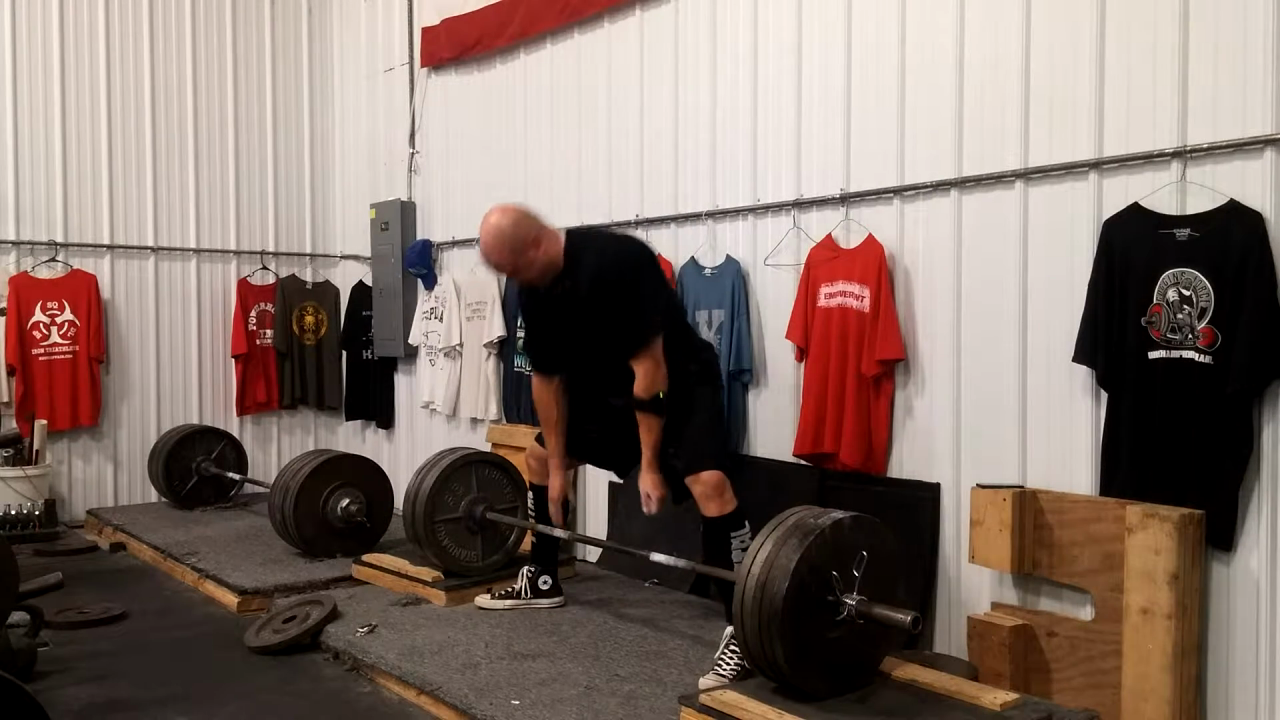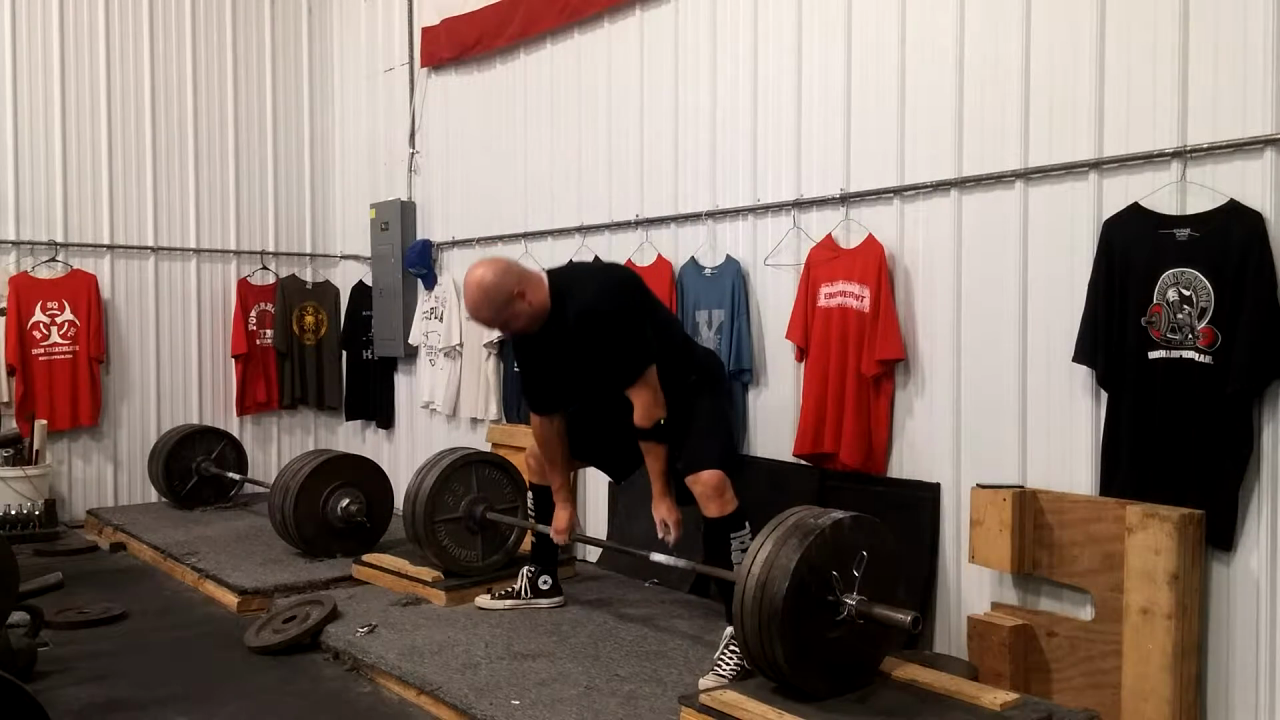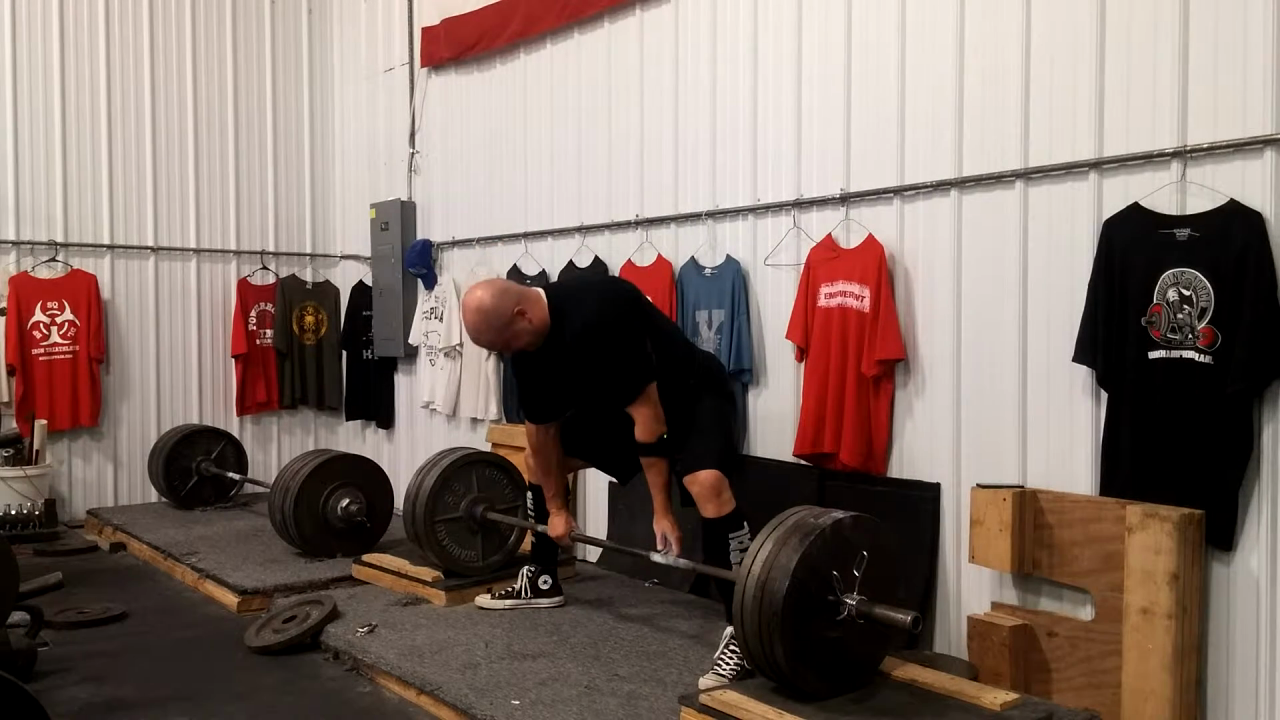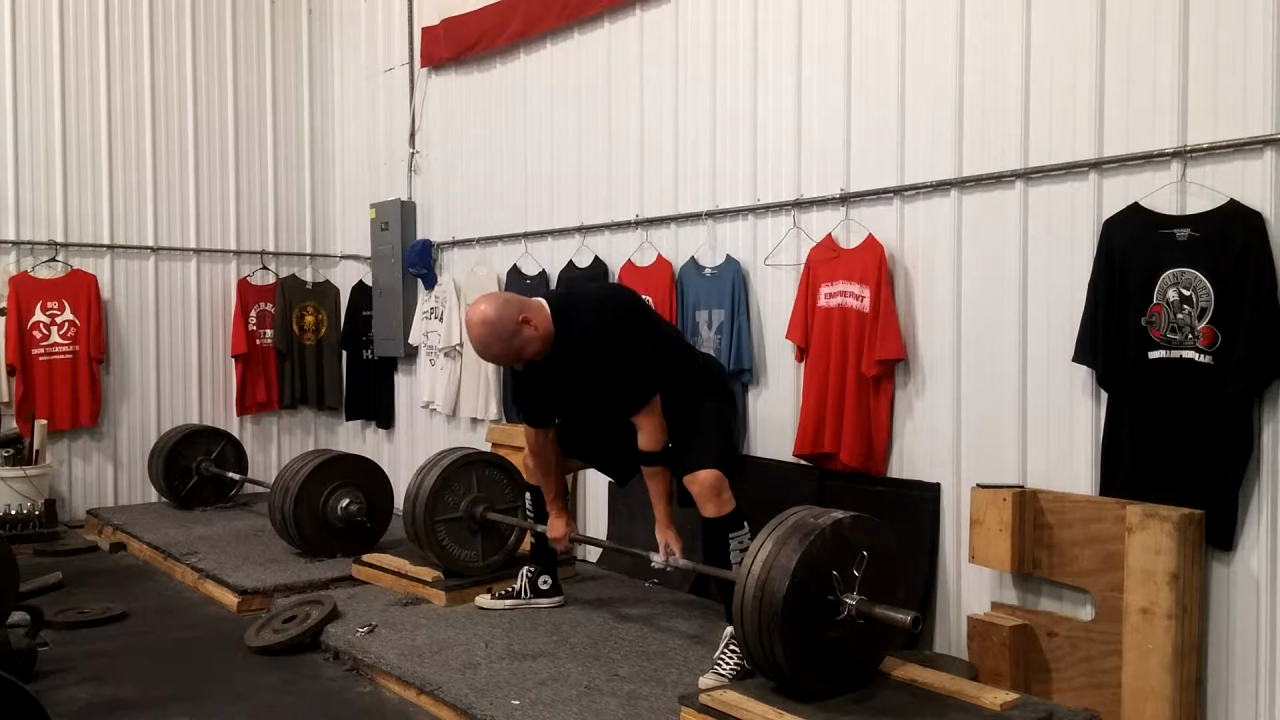
dt=0.2s
person 1, frame 1
left shoulder: (616, 262)
right shoulder: (534, 287)
left elbow: (650, 367)
right elbow: (547, 378)
left wrist: (650, 466)
right wrist: (558, 466)
left hip: (680, 382)
left knee: (708, 483)
right knee: (538, 459)
left ankle: (740, 631)
right ankle: (541, 580)
person 1, frame 2
left shoulder: (602, 297)
right shoulder: (527, 327)
left elbow: (646, 397)
right elbow: (546, 416)
left wrist: (661, 495)
right wrist: (563, 503)
left hip: (685, 389)
left knee: (708, 484)
right knee: (539, 457)
left ankle: (740, 632)
right ankle: (541, 580)
person 1, frame 3
left shoulder: (600, 314)
right shoulder: (527, 340)
left elbow: (647, 413)
right elbow: (542, 427)
left wrist: (662, 511)
right wrist: (557, 508)
left hip: (689, 393)
left knee: (706, 483)
right knee: (537, 460)
left ankle: (740, 631)
right ankle: (541, 579)
person 1, frame 4
left shoulder: (604, 324)
right shoulder: (527, 346)
left elbow: (650, 424)
right elbow: (541, 432)
left wrist: (664, 522)
right wrist: (556, 511)
left hip: (691, 397)
left knee: (706, 483)
right knee: (535, 461)
left ankle: (740, 631)
right ankle: (541, 580)
